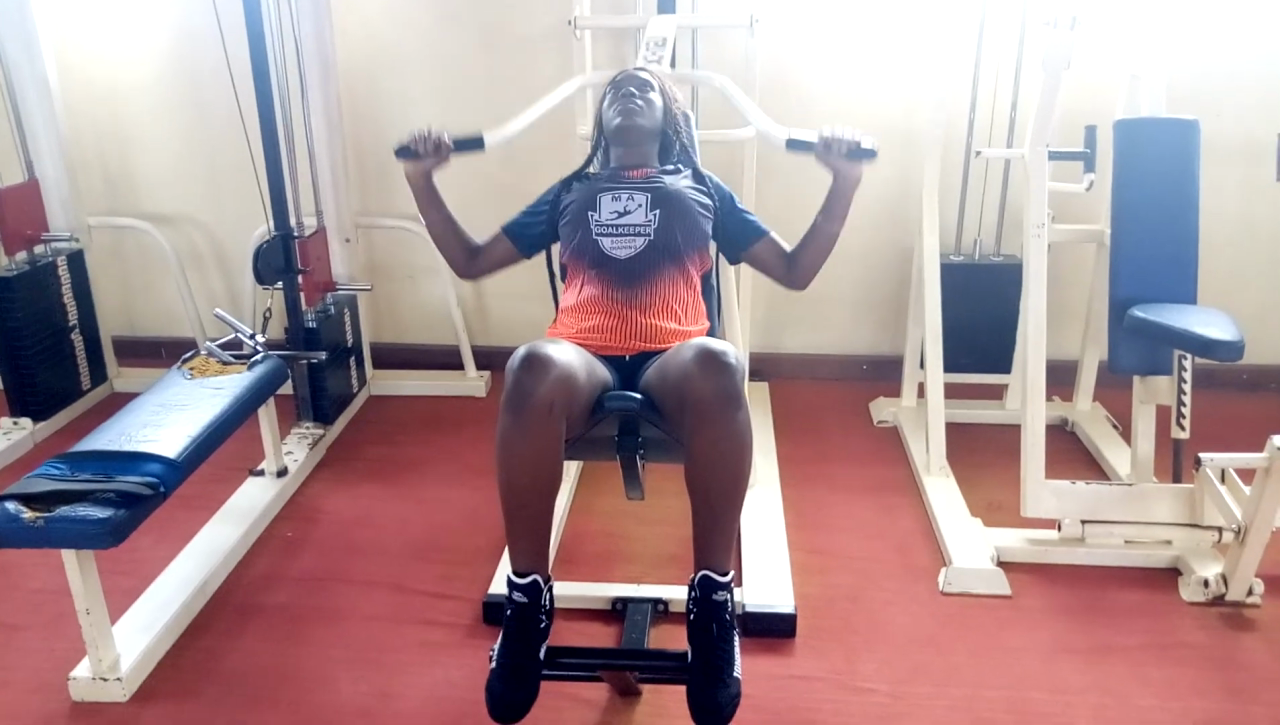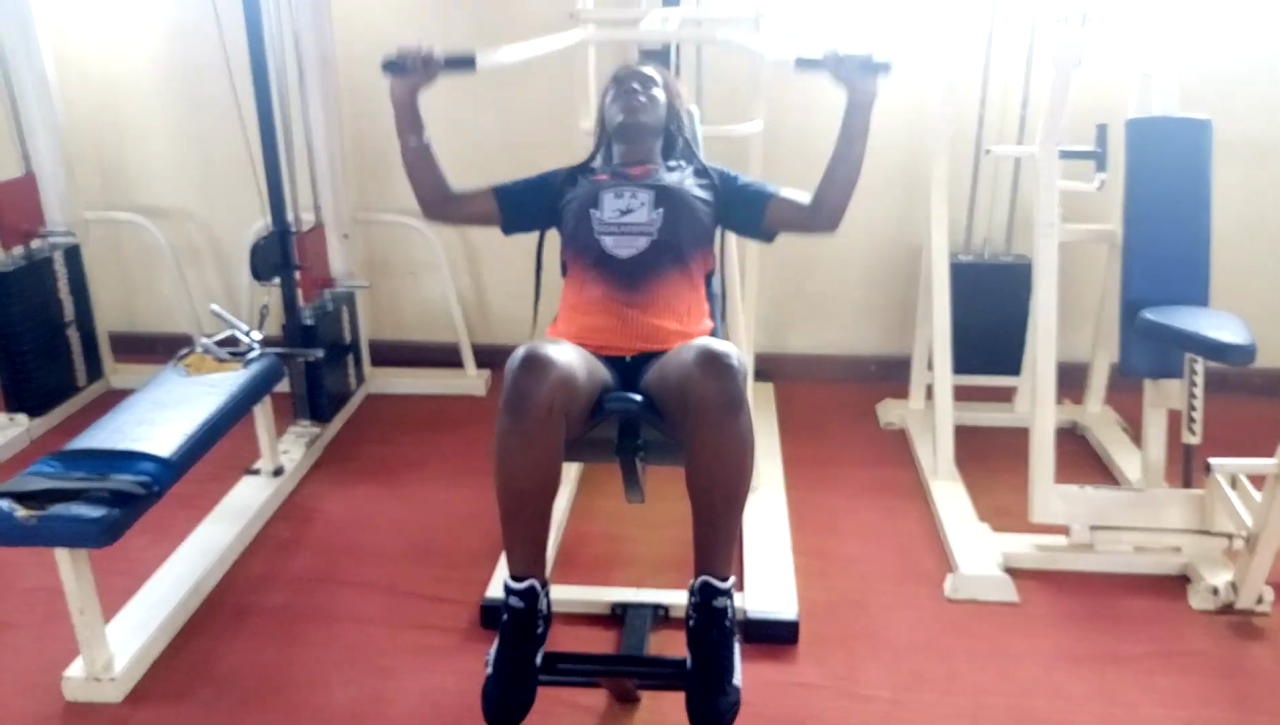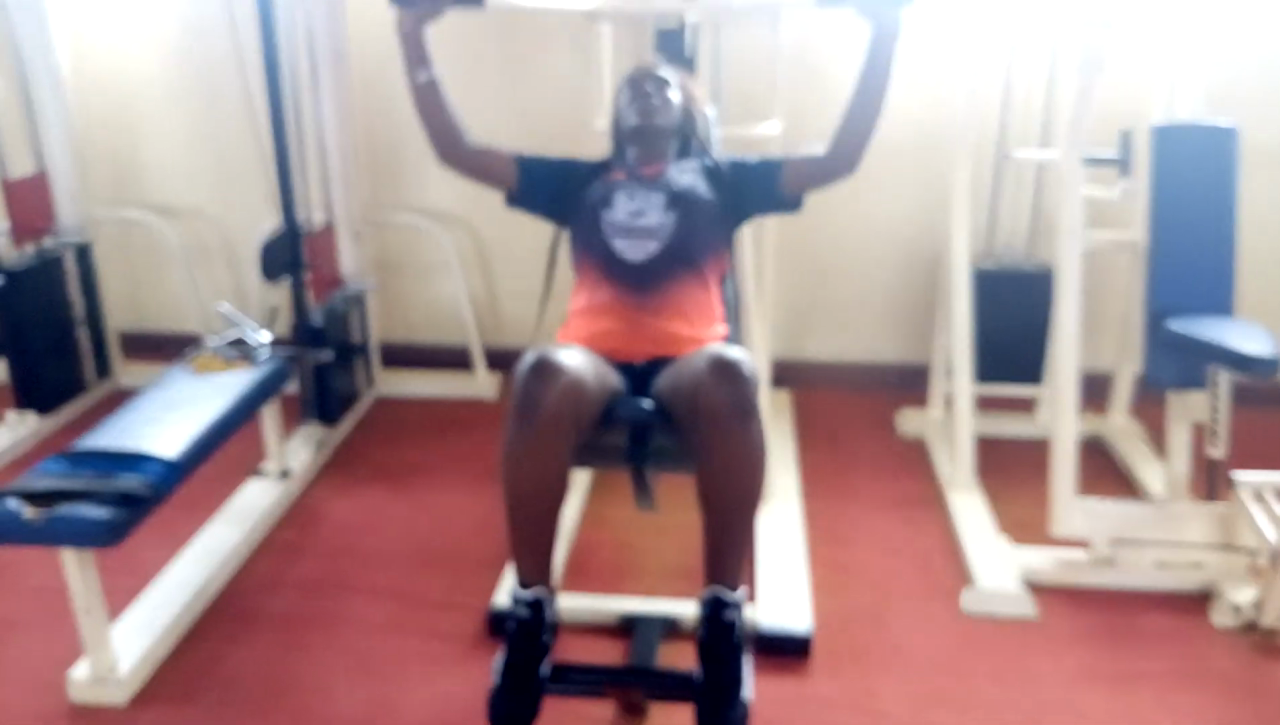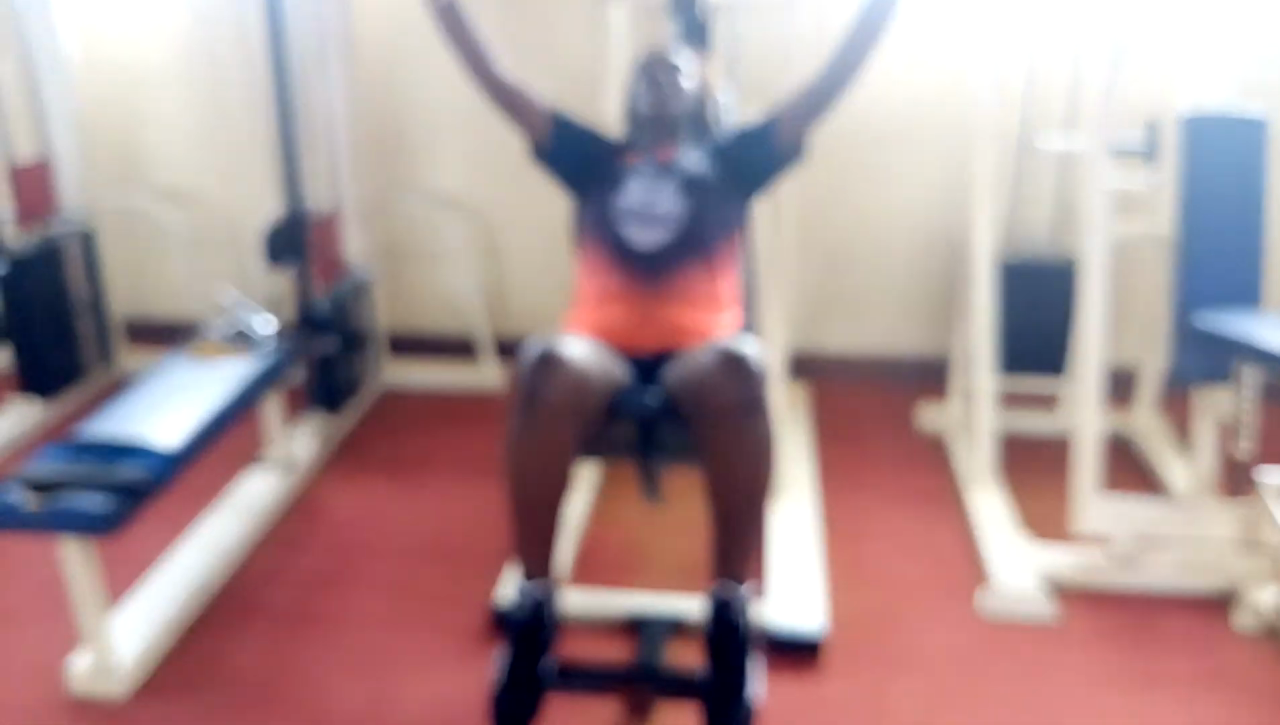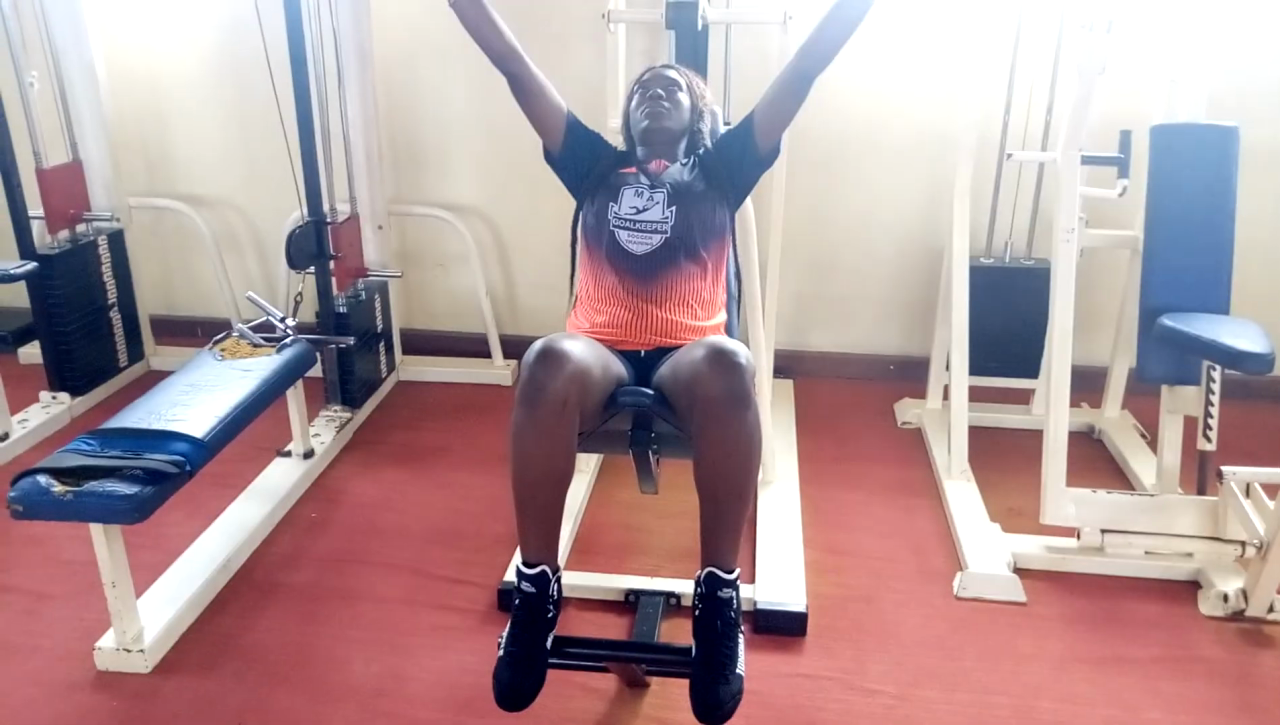
dt=0.2s
person 1, frame 1
left shoulder: (701, 188)
right shoulder: (570, 191)
left elbow: (798, 269)
right elbow: (467, 260)
left wrist: (842, 183)
right wrist: (424, 181)
left hip: (674, 357)
right hip: (583, 355)
left knee: (717, 366)
right knee: (533, 367)
left ankle: (714, 596)
right ankle: (527, 597)
person 1, frame 2
left shoulder: (705, 182)
right shoulder: (568, 185)
left elbow: (824, 214)
right elbow: (439, 203)
left wrist: (859, 101)
right wrist: (405, 99)
left hip: (675, 355)
right hip: (583, 354)
left knee: (718, 366)
right knee: (532, 369)
left ankle: (713, 600)
right ankle: (525, 598)
person 1, frame 3
left shoulder: (720, 182)
right shoulder: (579, 183)
left elbow: (839, 158)
right elbow: (455, 150)
left hip: (688, 362)
right hip: (593, 360)
left knee: (731, 374)
right knee: (541, 374)
left ankle: (723, 610)
right ankle: (531, 607)
person 1, frame 4
left shoulder: (731, 164)
right shoulder: (593, 160)
left elbow: (831, 82)
right elbow: (492, 78)
left hip: (697, 354)
right hip: (602, 351)
left knee: (739, 367)
right knee: (545, 364)
left ankle: (730, 612)
right ankle: (533, 606)
person 1, frame 5
left shoulder: (719, 171)
right shoulder: (594, 168)
left elbow: (805, 70)
right elbow: (512, 65)
left hip: (687, 352)
right hip: (600, 351)
left knee: (727, 365)
right knee: (547, 362)
left ankle: (719, 594)
right ankle: (536, 588)
